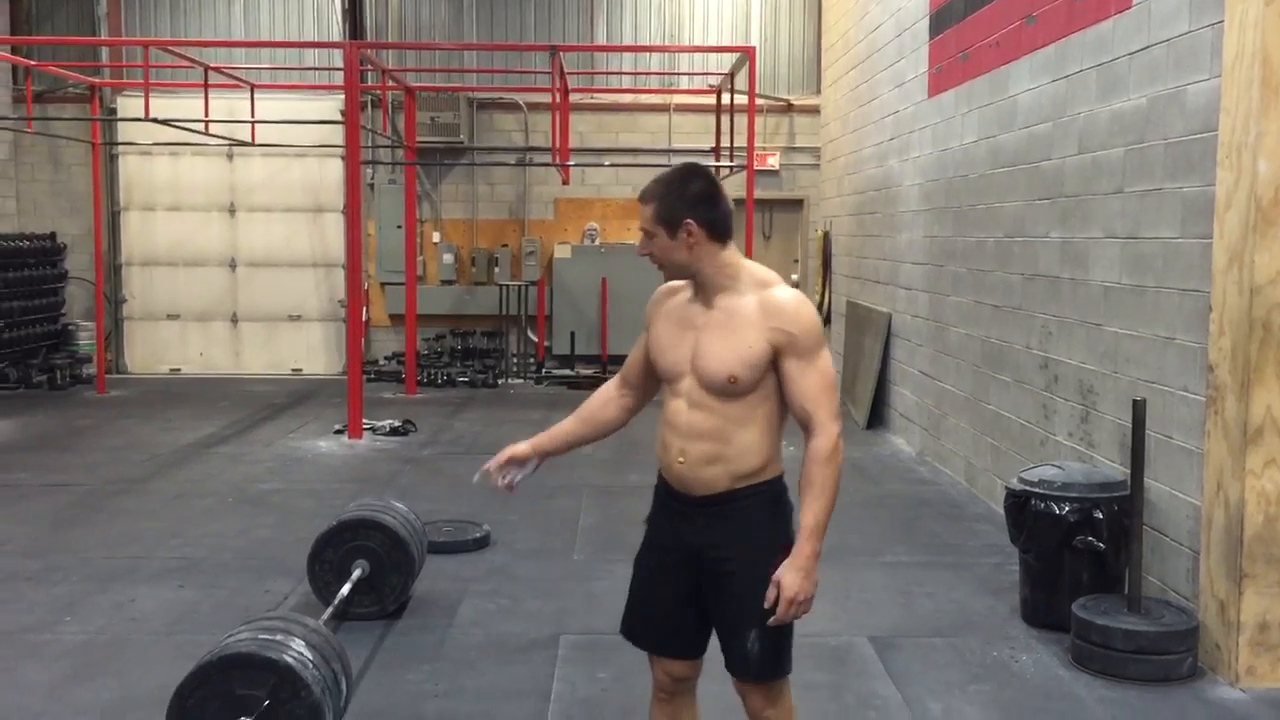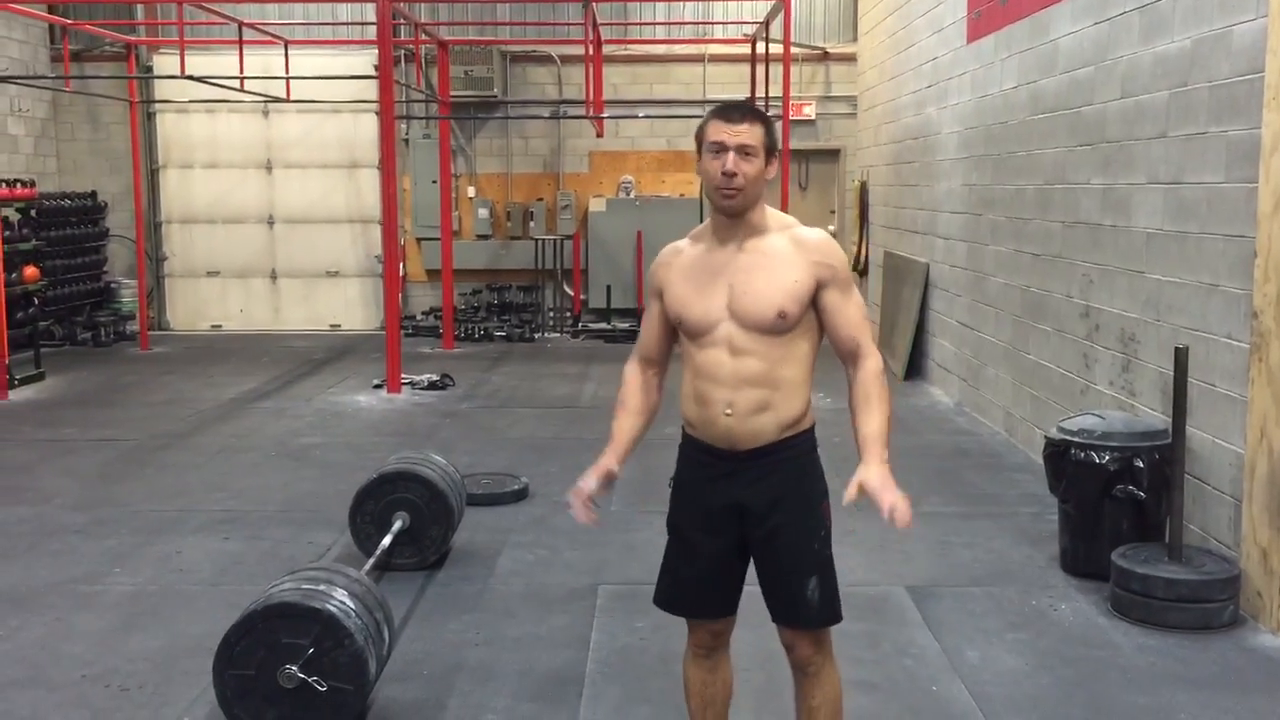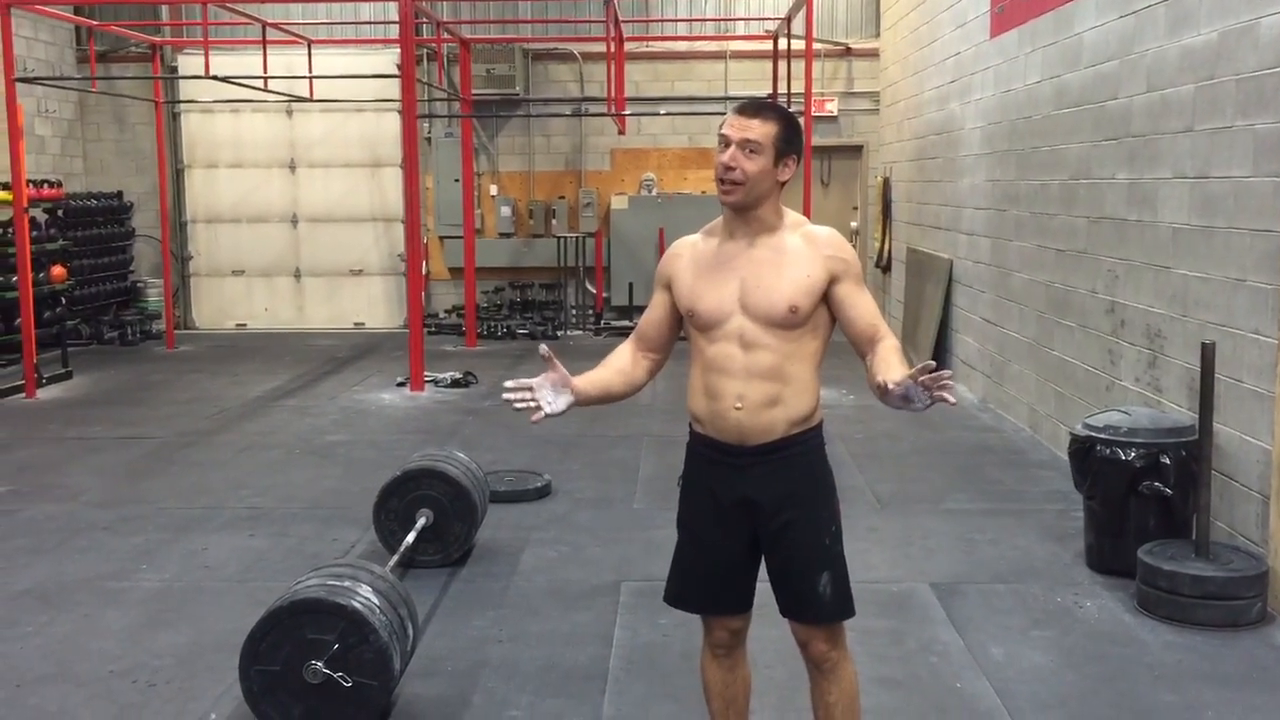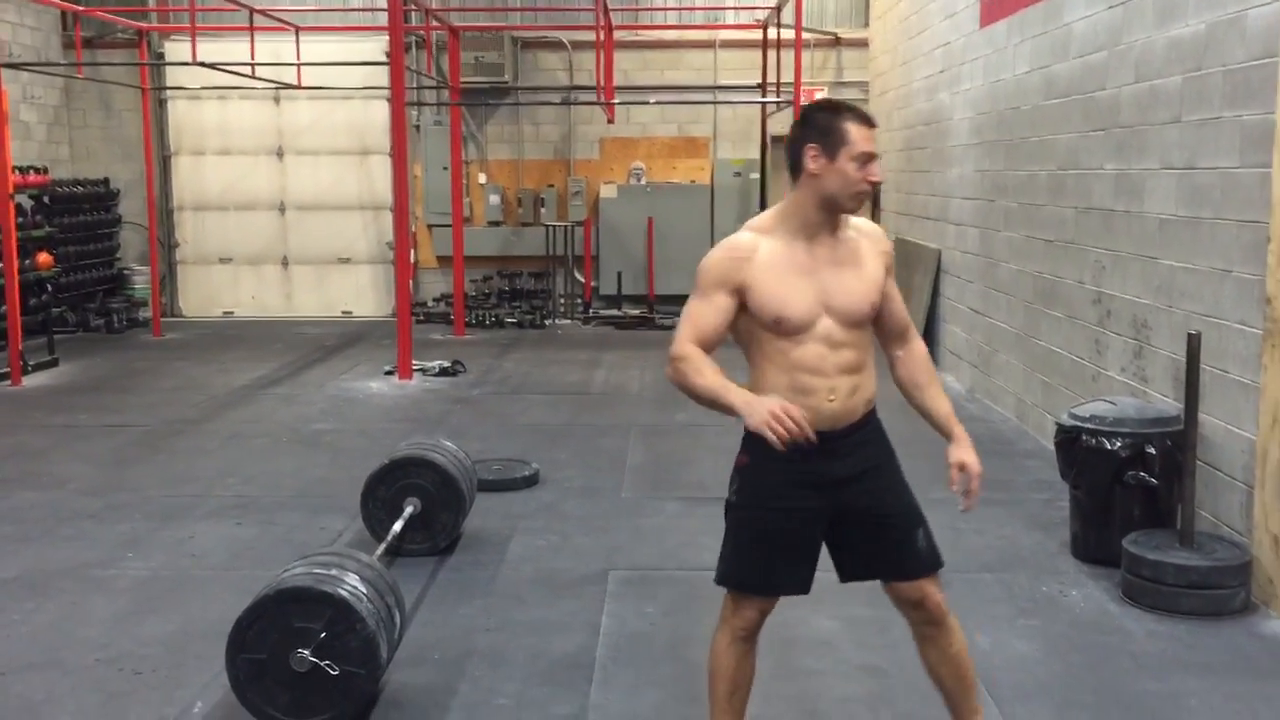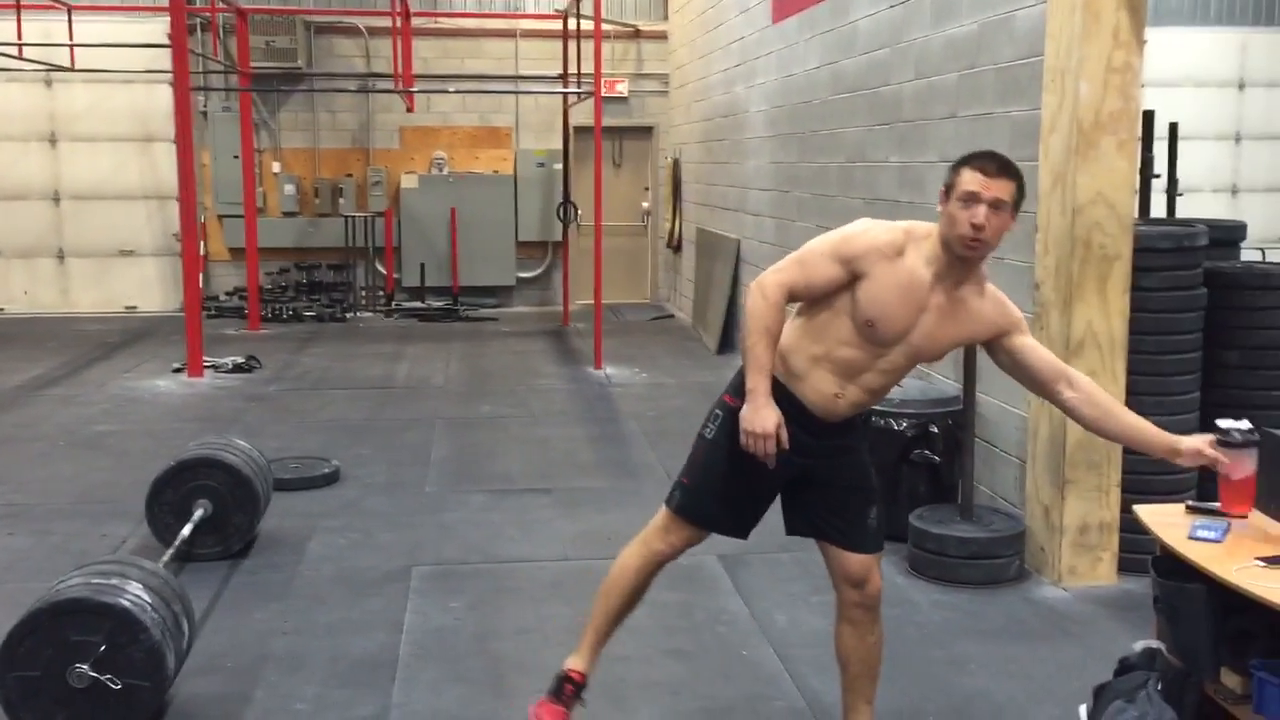
dt=1s
person 1, frame 1
left shoulder: (783, 311)
right shoulder: (665, 303)
left elbow: (824, 434)
right elbow: (626, 391)
left wrist: (805, 553)
right wrist: (539, 446)
left hip: (750, 518)
right hip: (672, 513)
person 1, frame 2
left shoulder: (814, 251)
right shoulder: (671, 263)
left elbow: (862, 357)
right elbow: (646, 366)
left wrist: (874, 459)
right wrist: (611, 459)
left hip: (786, 468)
right hip: (701, 469)
left knee: (807, 643)
right knee: (705, 635)
person 1, frame 3
left shoulder: (825, 250)
right shoulder: (683, 256)
left elbow: (876, 342)
right elbow: (644, 351)
left wrist: (896, 383)
right wrist: (576, 389)
left hip: (794, 465)
right hip: (709, 466)
left knee: (822, 638)
right knee: (722, 632)
person 1, frame 4
left shoulder: (872, 244)
right shoulder: (739, 255)
left elbow: (903, 345)
right elbow: (683, 360)
left wrist: (955, 435)
right wrist: (746, 403)
left hip: (863, 449)
right hip: (778, 457)
left knee: (926, 602)
right knee: (744, 614)
person 1, frame 5
left shoulder: (989, 312)
right shoulder: (875, 244)
left elbow: (1070, 388)
right elbow: (767, 291)
left wrist: (1174, 445)
right wrist: (759, 397)
left hip: (838, 437)
right hip: (766, 409)
left knee: (862, 588)
right knee: (668, 535)
